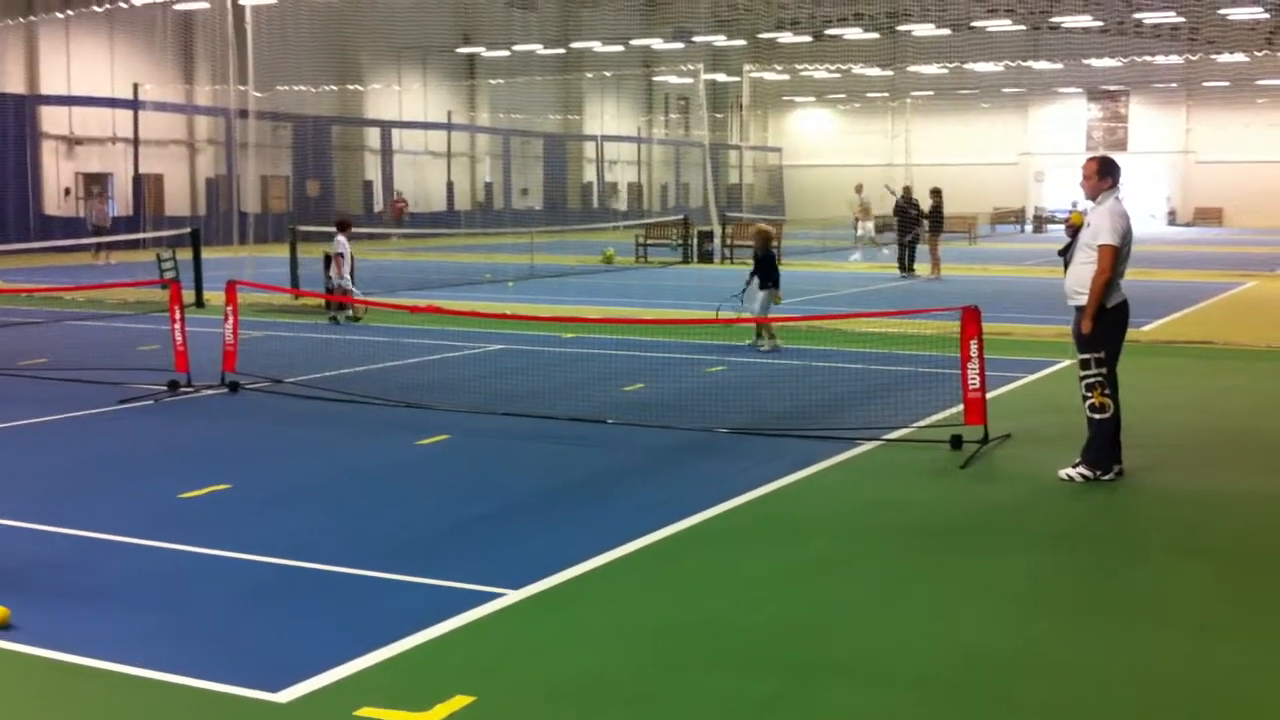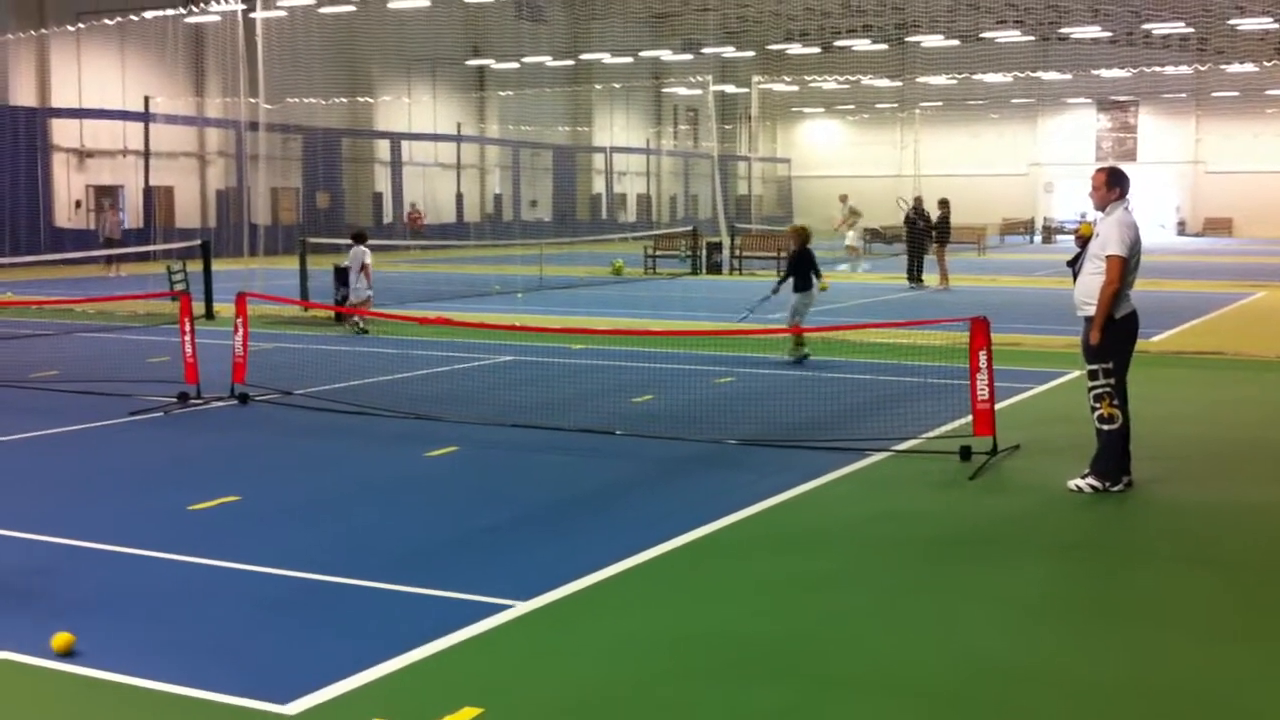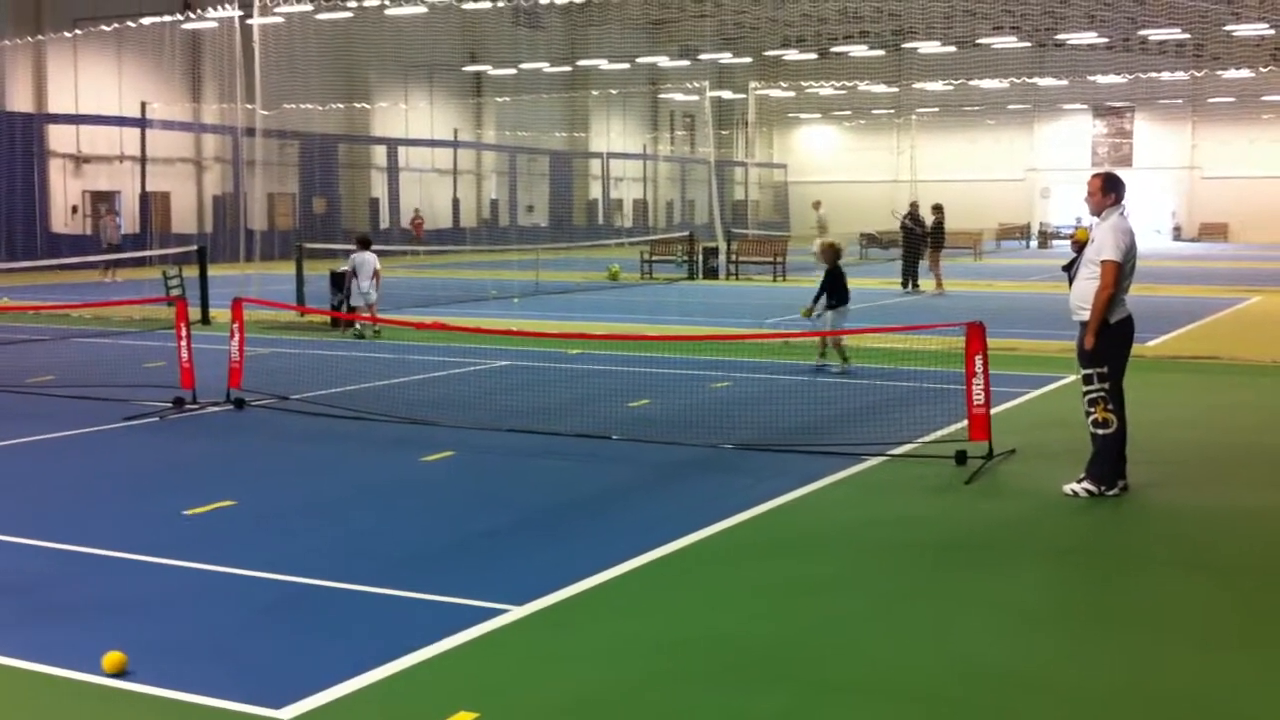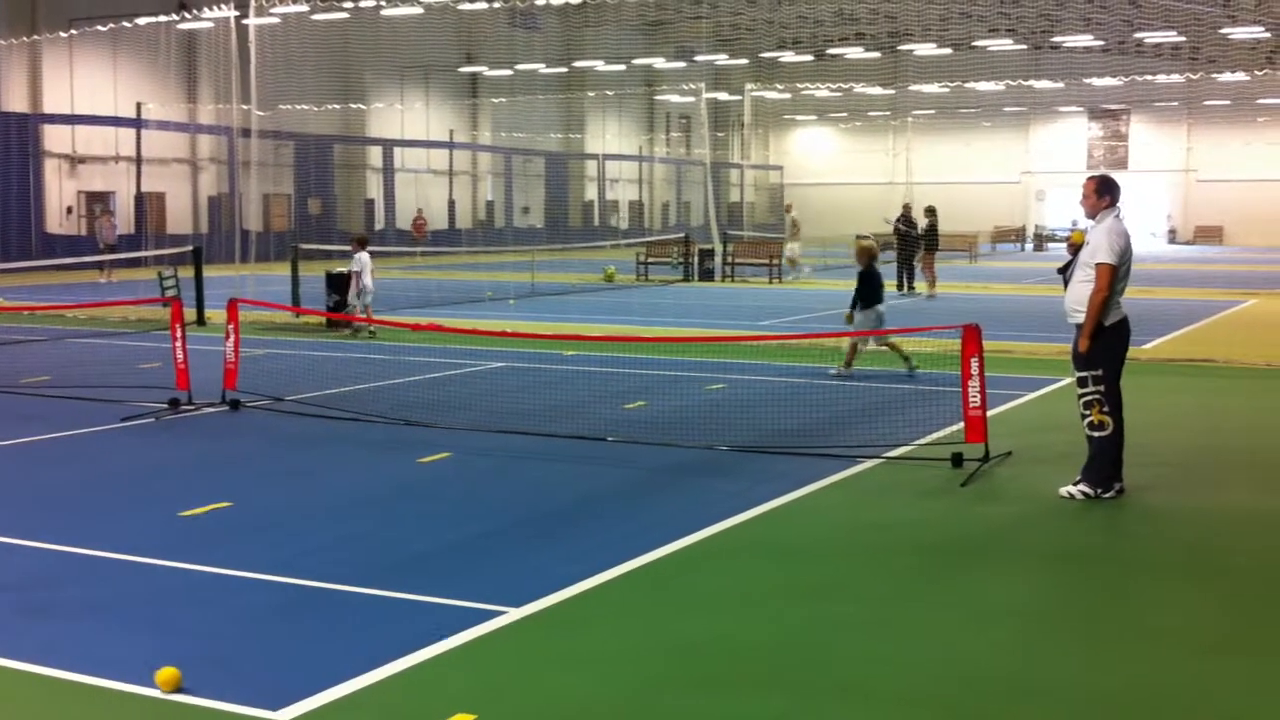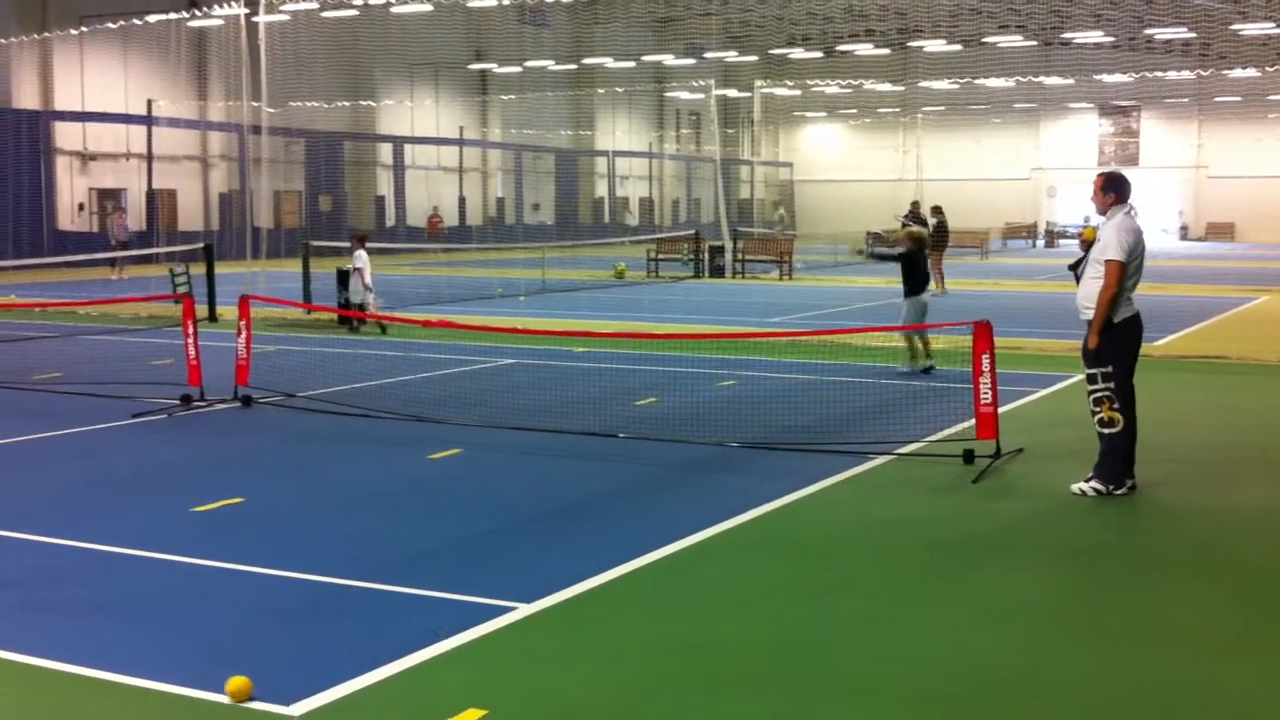
dt=0.3s
person 1, frame 1
left shoulder: (1109, 213)
right shoulder: (1101, 210)
left elbow: (1104, 271)
left wrist: (1088, 317)
right wrist: (1076, 235)
left hip: (1100, 312)
right hip: (1096, 310)
left knee: (1096, 387)
right knee: (1099, 386)
left ankle: (1099, 463)
right ankle: (1106, 458)
person 1, frame 2
left shoulder: (1117, 223)
right shoulder: (1111, 220)
left elbow: (1113, 282)
left wrist: (1097, 328)
right wrist: (1086, 245)
left hip: (1109, 323)
right hip: (1107, 322)
left knee: (1105, 398)
right knee: (1110, 398)
left ankle: (1108, 474)
right ankle: (1115, 469)
person 1, frame 3
left shoulder: (1113, 229)
right shoulder: (1107, 226)
left elbow: (1107, 287)
left wrist: (1091, 332)
right wrist: (1082, 251)
left hip: (1104, 328)
right hip: (1105, 326)
left knee: (1100, 403)
right knee: (1107, 403)
left ankle: (1103, 478)
right ankle: (1111, 473)
person 1, frame 4
left shoulder: (1107, 231)
right shoulder: (1104, 229)
left elbow: (1102, 290)
left wrist: (1085, 335)
right wrist: (1079, 254)
left hip: (1099, 330)
right hip: (1104, 329)
left knee: (1096, 406)
right knee: (1105, 405)
left ankle: (1099, 481)
right ankle: (1107, 476)
person 1, frame 5
left shoulder: (1117, 227)
right shoulder: (1122, 224)
left elbow: (1111, 287)
left wrist: (1095, 332)
right wrist: (1090, 250)
left hip: (1110, 327)
right hip: (1120, 324)
left knee: (1107, 403)
right knee: (1118, 402)
left ankle: (1111, 478)
right ankle: (1120, 473)
